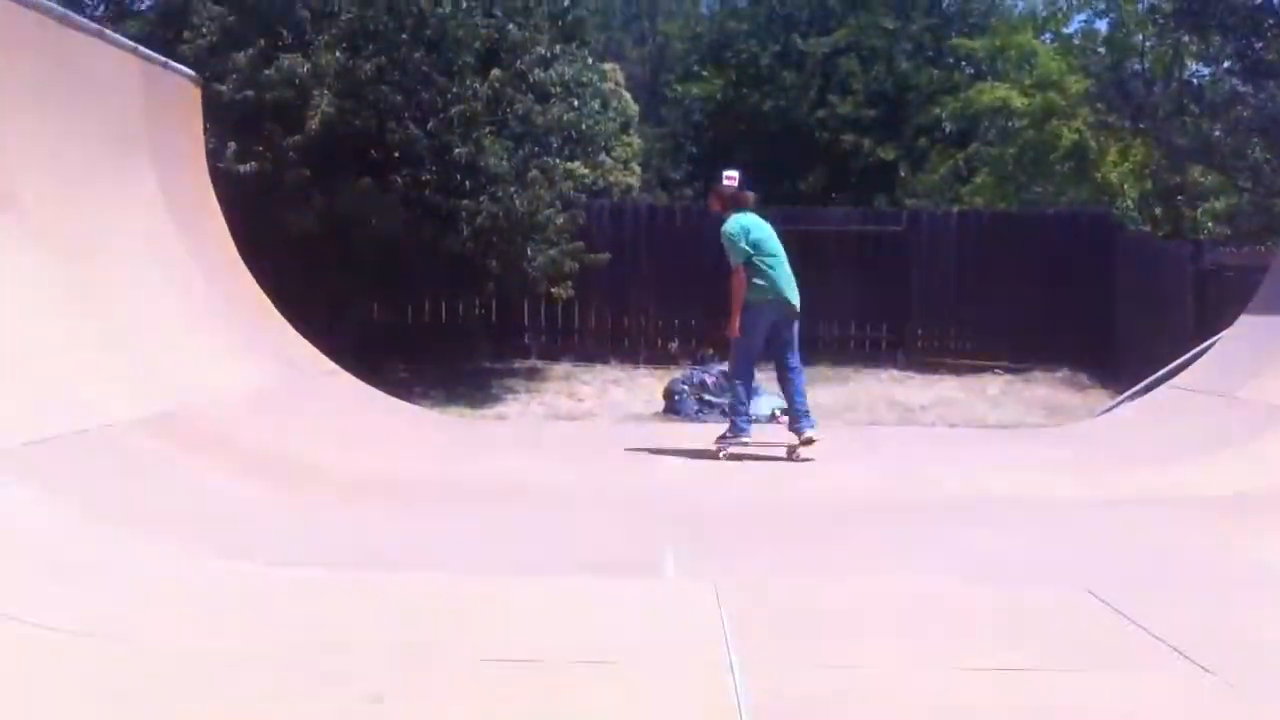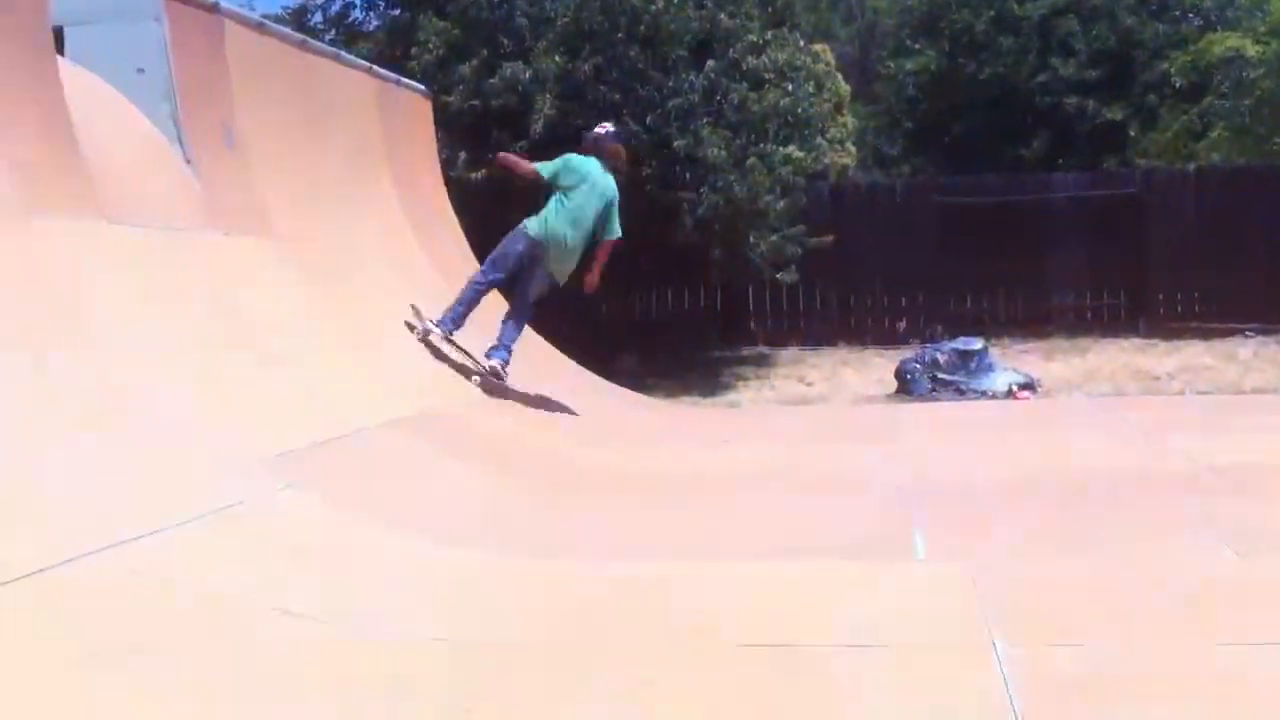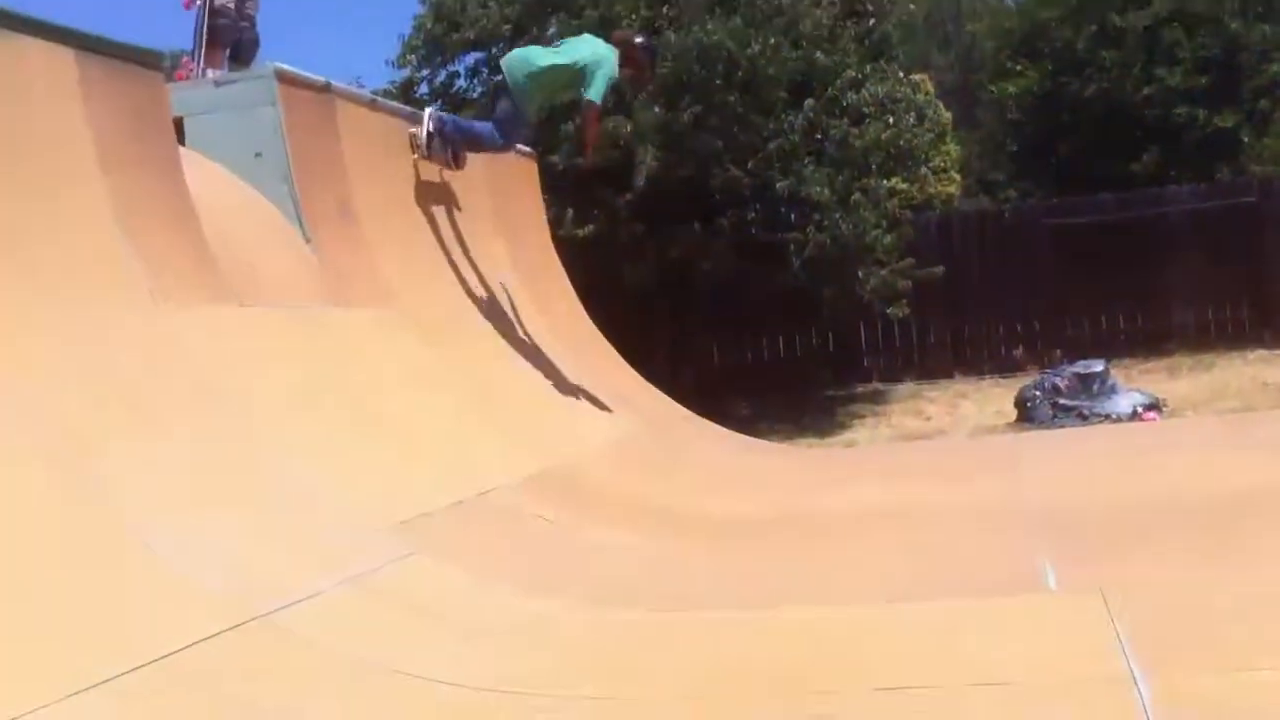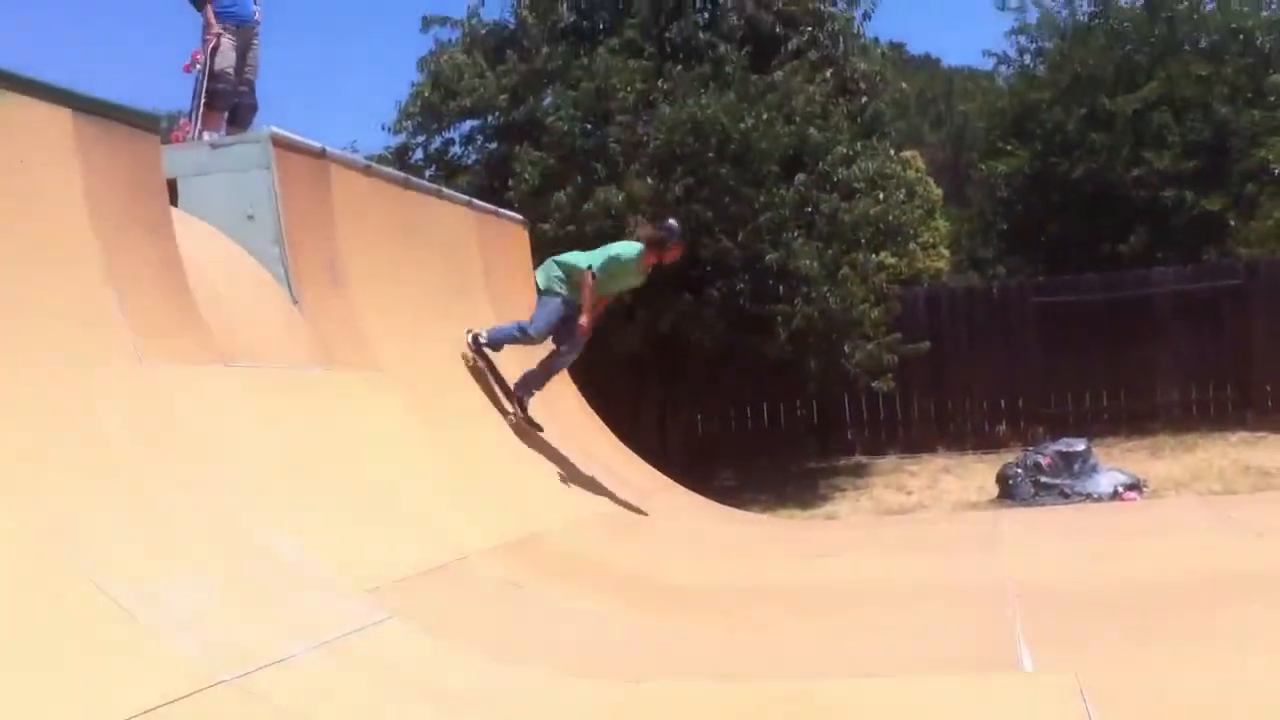
dt=0.5s
person 1, frame 1
left shoulder: (731, 227)
right shoulder: (753, 220)
left elbow: (739, 273)
left wrist: (735, 317)
left hip: (761, 297)
right hip: (788, 296)
left knee: (741, 365)
right knee: (789, 365)
left ankle: (740, 428)
right ankle: (803, 426)
person 1, frame 2
left shoulder: (575, 161)
right shoulder: (612, 189)
left elbow: (531, 171)
right elbow: (610, 239)
left wrist: (504, 158)
right wrist: (595, 271)
left hip: (538, 234)
right hip: (562, 257)
left knee: (485, 277)
right knee: (523, 305)
left ankle: (446, 325)
right ankle: (499, 356)
person 1, frame 3
left shoulder: (593, 42)
right shoulder: (608, 68)
right elbow: (591, 106)
right wrist: (588, 145)
left hip: (519, 60)
right hip: (528, 80)
left knee: (506, 125)
right knee: (503, 139)
right ankle: (439, 122)
person 1, frame 4
left shoulder: (643, 273)
right shoulder: (625, 254)
right elbow: (590, 273)
left wrist: (590, 316)
right wrist: (585, 315)
left hip: (582, 293)
right hip: (561, 278)
left knee: (570, 350)
right knee: (536, 331)
left ankle: (523, 390)
right ankle: (487, 337)
